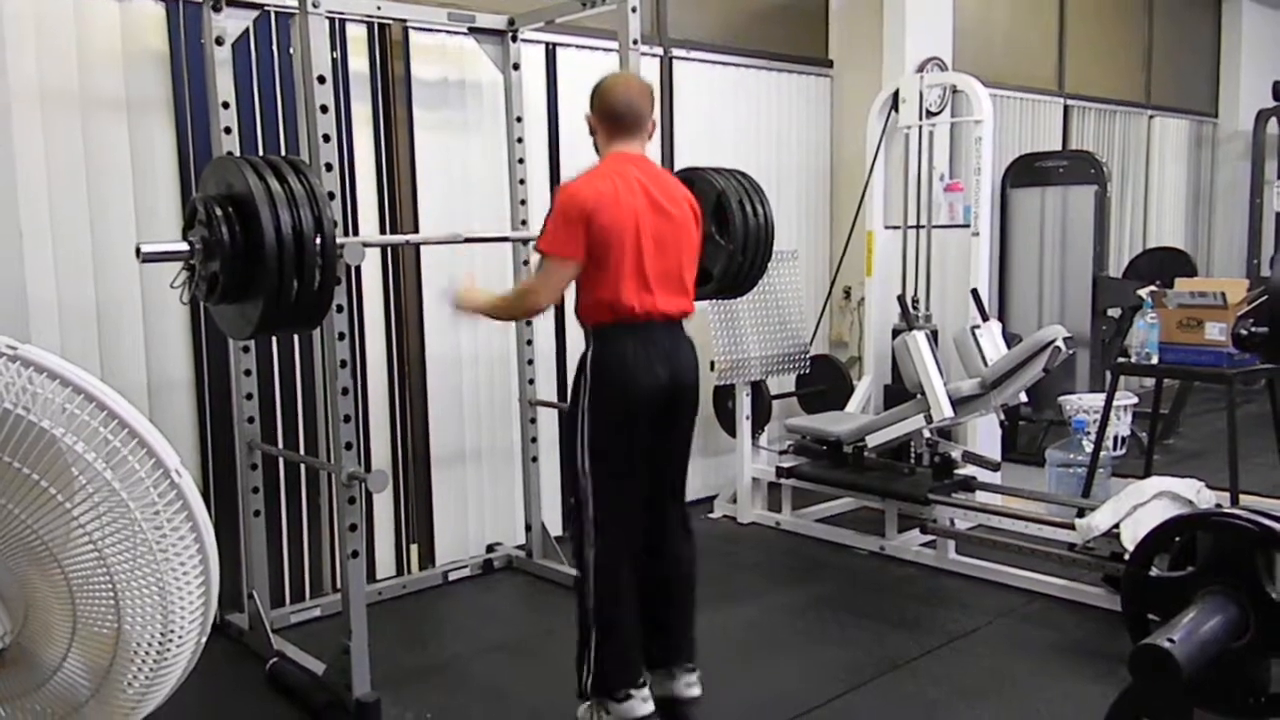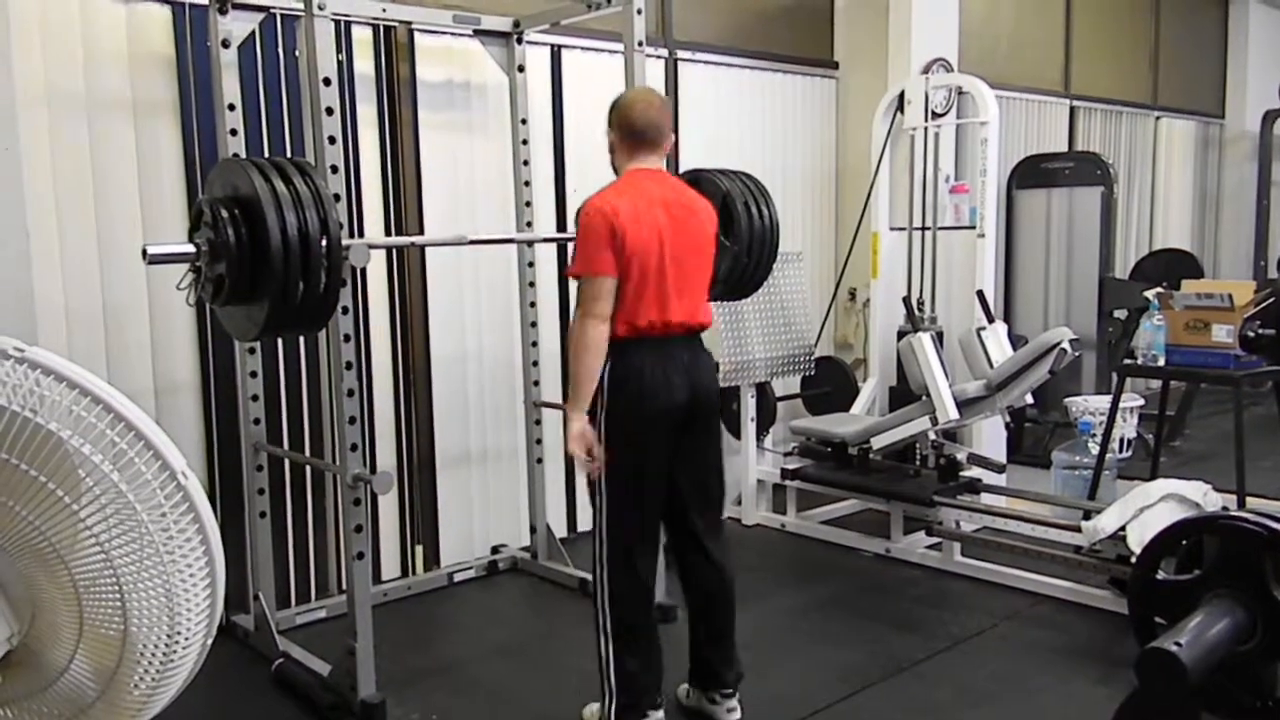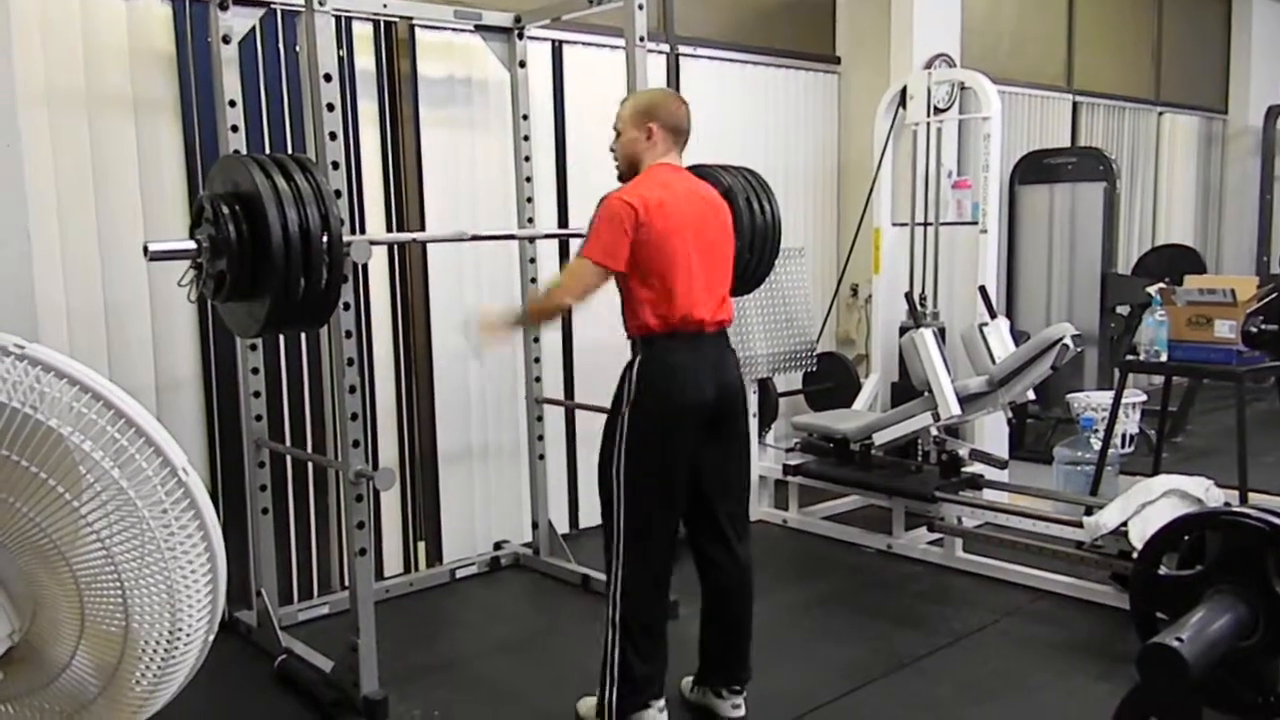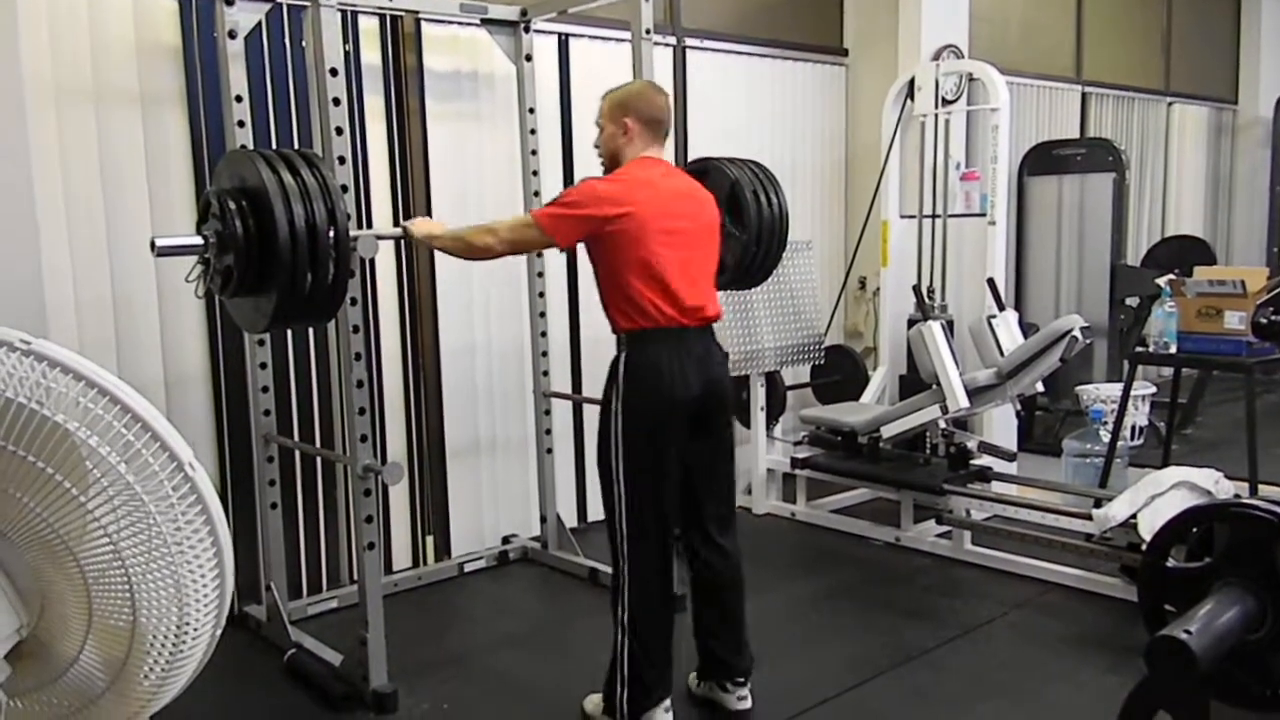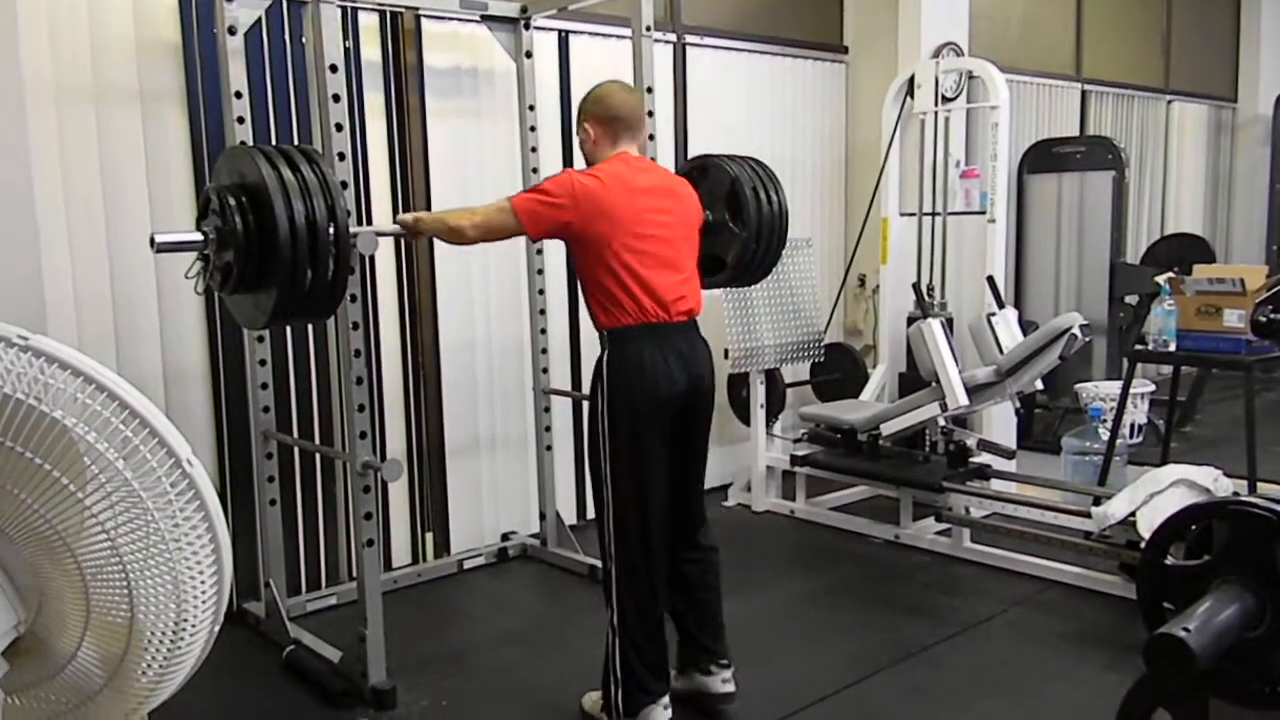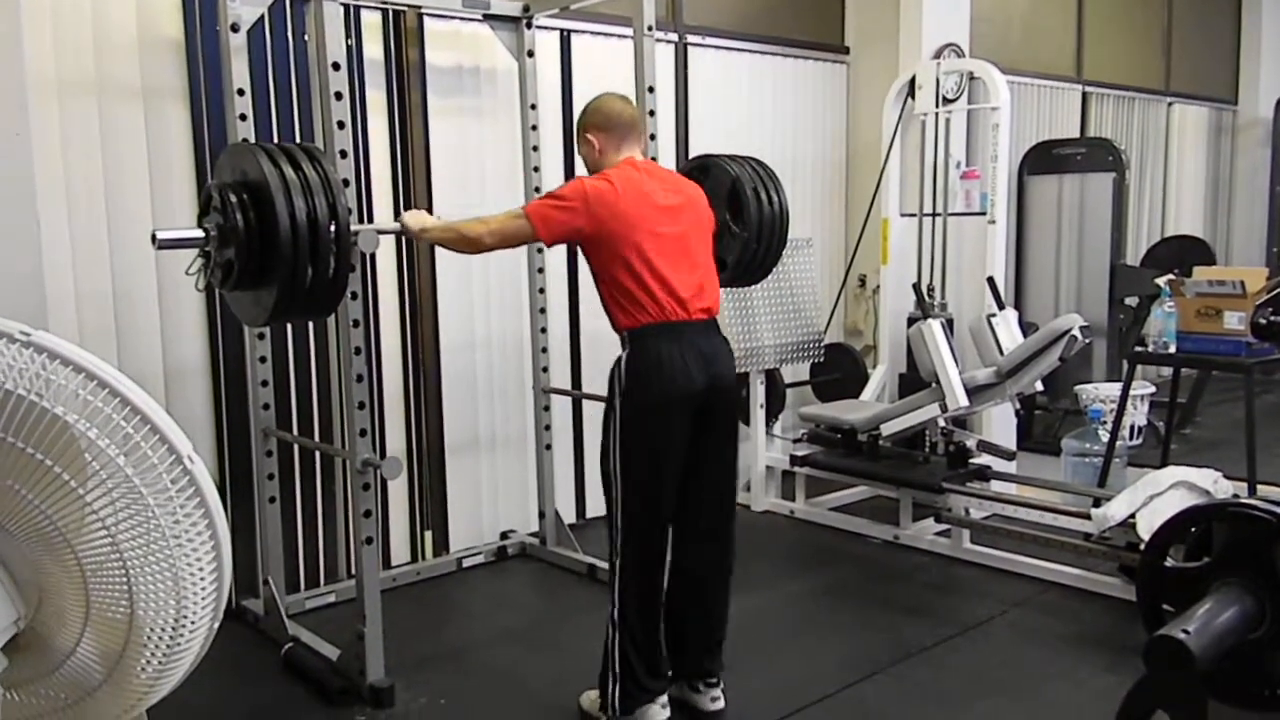
dt=0.3s
person 1, frame 1
left shoulder: (582, 194)
right shoulder: (682, 196)
left elbow: (541, 296)
left wrist: (478, 303)
left hip: (617, 359)
right hip: (677, 354)
left knee: (607, 530)
right knee: (665, 518)
right ankle: (676, 665)
person 1, frame 2
left shoulder: (605, 209)
right shoulder: (701, 208)
left elbow: (594, 318)
left wrist: (577, 412)
left hip: (636, 376)
right hip: (696, 369)
left knee: (628, 549)
right knee: (702, 537)
person 1, frame 3
left shoulder: (629, 202)
right shoulder: (715, 203)
left elbow: (568, 293)
left wrist: (506, 321)
left hip: (664, 372)
right hip: (722, 364)
left knee: (641, 545)
right knee: (723, 536)
person 1, frame 4
left shoulder: (605, 196)
right shoulder: (700, 197)
left elbow: (494, 240)
left wrist: (432, 234)
left hip: (650, 368)
right hip: (707, 360)
left knee: (643, 538)
right knee: (713, 528)
person 1, frame 5
left shoulder: (581, 192)
right shoulder: (682, 192)
left elbow: (471, 226)
left wrist: (420, 221)
left hip: (635, 364)
right hip: (692, 356)
left knee: (632, 535)
right knee: (686, 523)
right ankle: (710, 662)
person 1, frame 6
left shoulder: (593, 196)
right shoulder: (689, 192)
left elbow: (484, 235)
left wrist: (427, 227)
left hip: (655, 365)
right hip: (714, 356)
left knee: (639, 537)
right knee: (707, 528)
